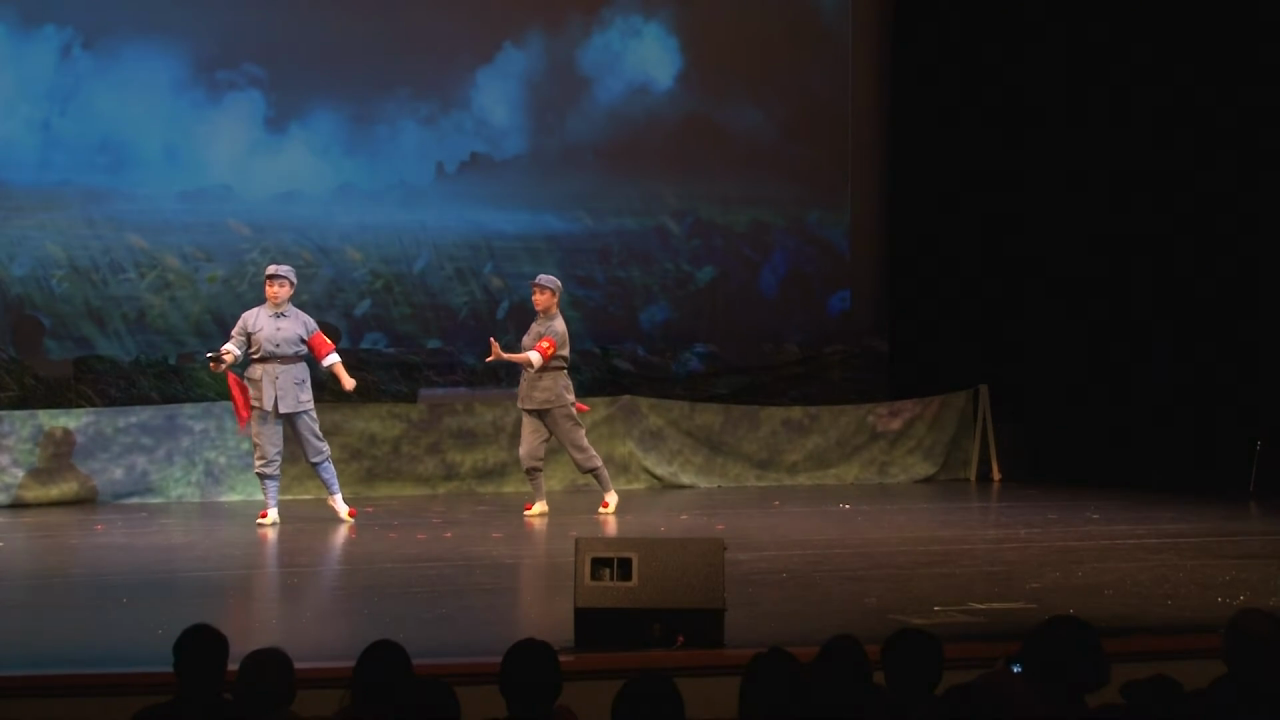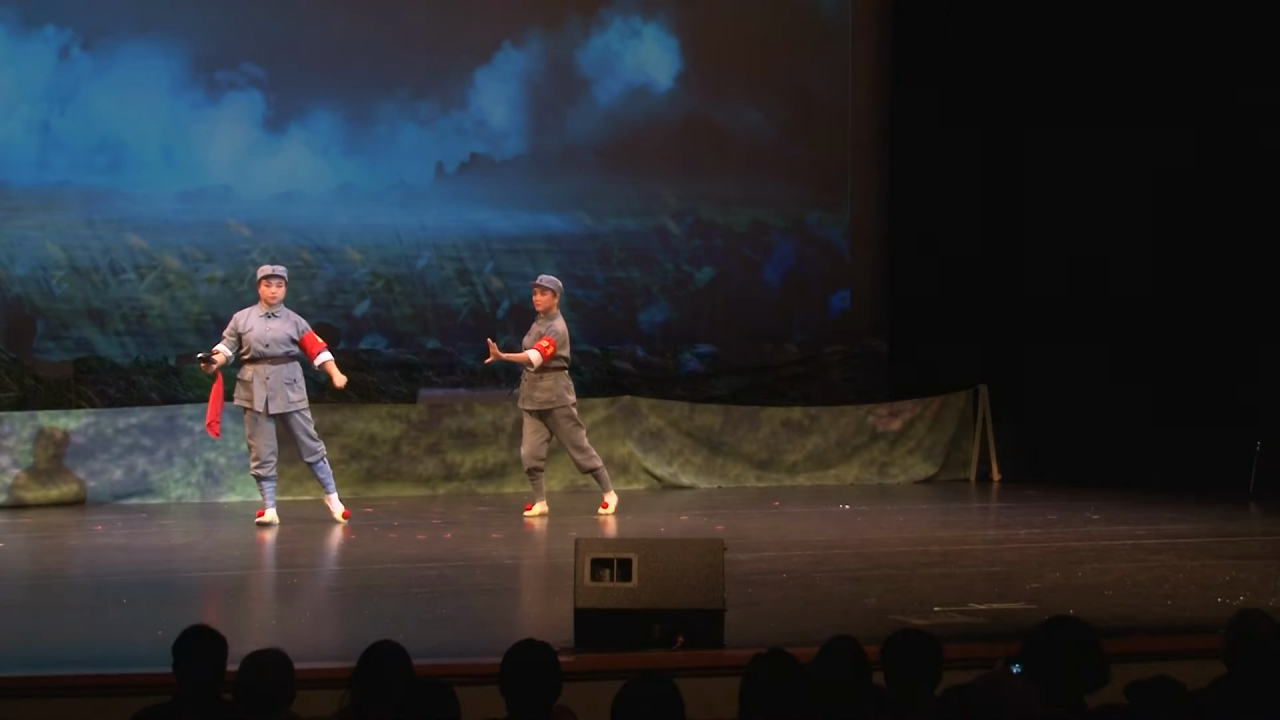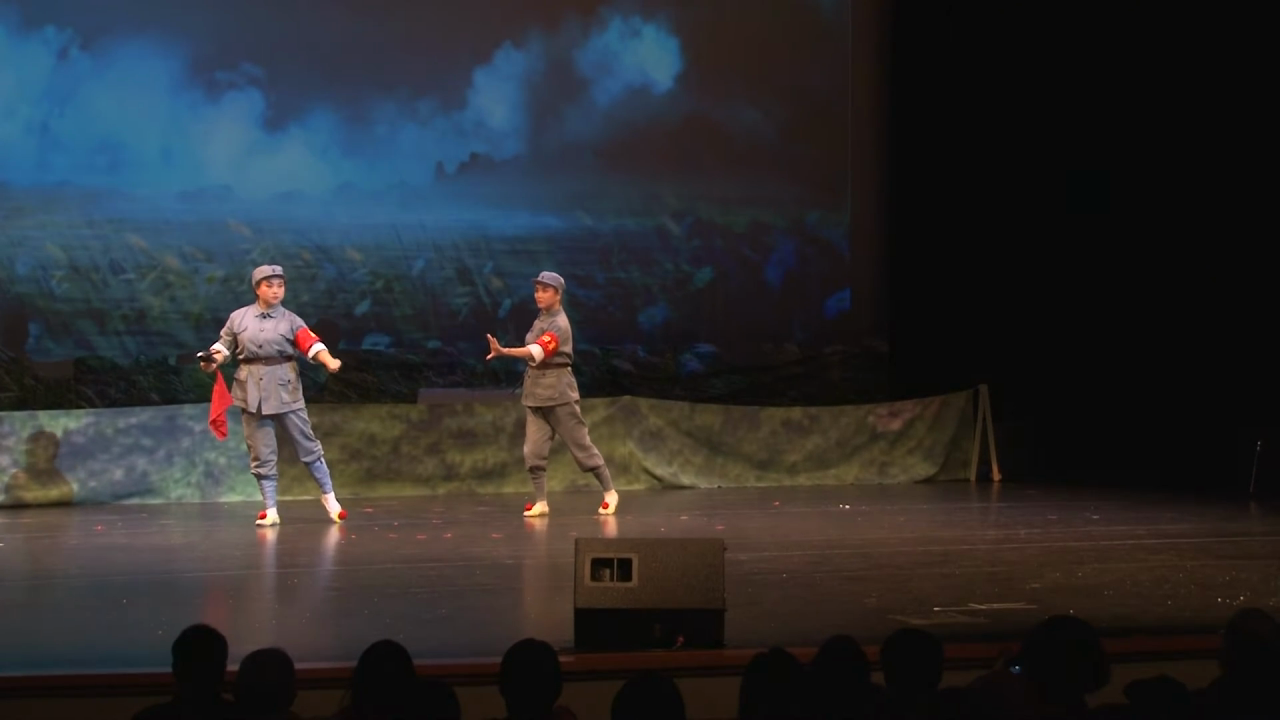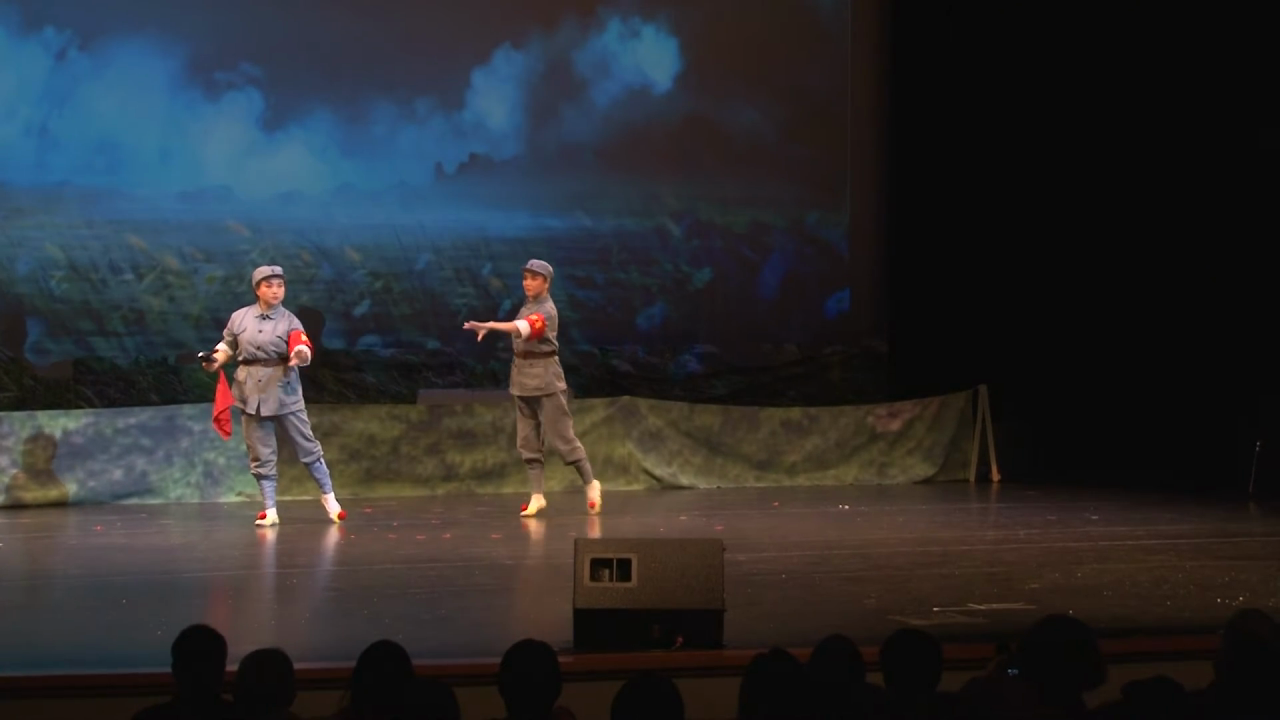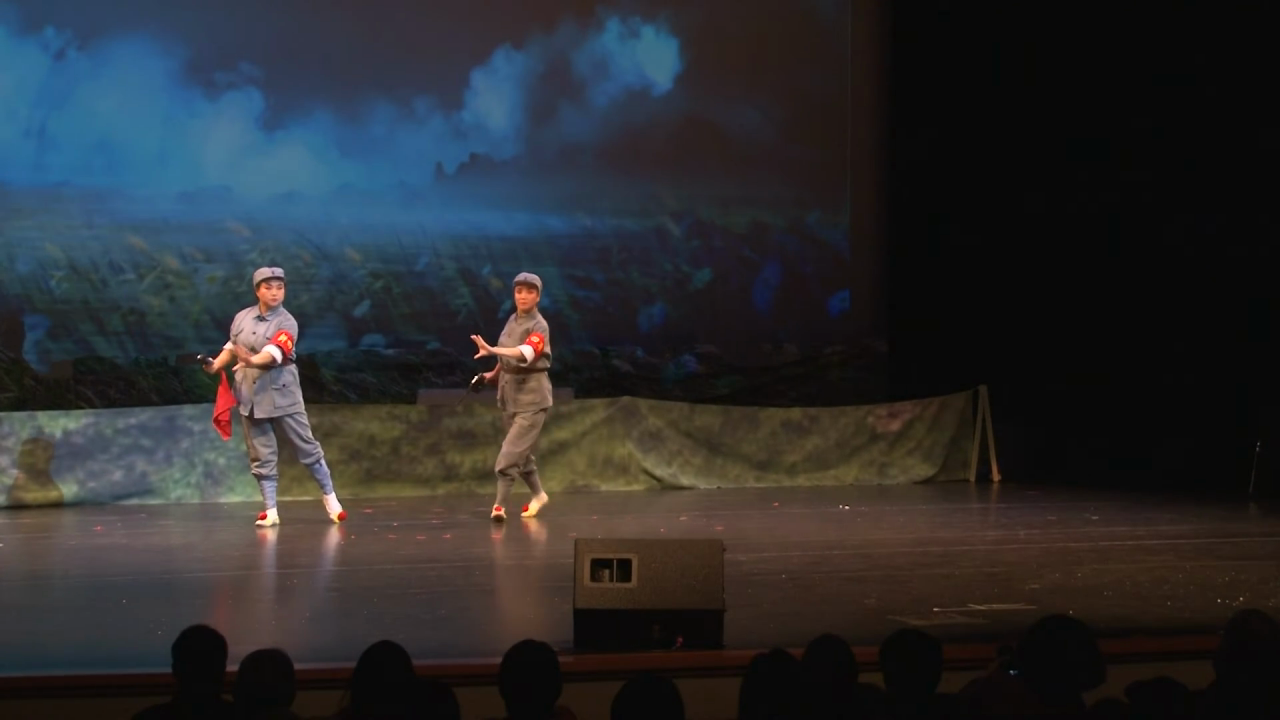
dt=0.4s
person 1, frame 1
left shoulder: (303, 320)
right shoulder: (250, 318)
left elbow: (325, 350)
right elbow: (236, 348)
left wrist: (344, 377)
right wrist: (221, 362)
left hip: (295, 387)
right hip: (263, 389)
left knee: (315, 444)
right knee: (266, 450)
left ankle: (336, 497)
right ankle: (271, 509)
person 1, frame 2
left shoulder: (294, 321)
right shoulder: (242, 318)
left elbow: (317, 349)
right elbow: (227, 349)
left wrist: (336, 374)
right wrist: (213, 363)
left hip: (288, 387)
right hip: (255, 389)
left knee: (310, 443)
right knee: (262, 452)
left ankle: (332, 497)
right ankle: (269, 509)
person 1, frame 3
left shoulder: (290, 320)
right shoulder: (238, 317)
left elbow: (312, 343)
right elbow: (224, 347)
left wrist: (328, 360)
right wrist: (212, 363)
left hip: (284, 387)
right hip: (251, 389)
left knee: (307, 443)
right knee: (261, 452)
left ankle: (329, 496)
right ankle: (270, 510)
person 1, frame 4
left shoulder: (290, 321)
right shoulder: (239, 317)
left elbow: (303, 348)
right elbow: (227, 347)
left wrist: (299, 356)
right wrist: (215, 363)
left hip: (283, 388)
right hip: (251, 389)
left knee: (306, 444)
right knee: (260, 452)
left ankle: (328, 496)
right ankle: (270, 510)
person 1, frame 5
left shoulder: (287, 322)
right shoulder: (242, 317)
left elbow: (274, 352)
right elbow: (232, 346)
left wrist: (249, 360)
right wrist: (216, 364)
left hip: (281, 389)
right hip: (249, 390)
left knee: (306, 445)
right knee: (260, 453)
left ankle: (329, 496)
right ankle: (270, 510)
person 2, frame 1
left shoulder: (555, 328)
right shoulder: (538, 322)
left elbow: (537, 358)
left wrist: (504, 357)
left hip: (554, 394)
right hip: (532, 395)
left knee: (578, 447)
right knee: (528, 453)
left ankle: (609, 493)
right ankle: (540, 501)
person 2, frame 2
left shoulder: (556, 328)
right shoulder: (539, 322)
left elbow: (536, 356)
left wrist: (503, 356)
left hip: (555, 394)
right hip: (533, 395)
left knee: (578, 447)
right knee: (530, 453)
left ankle: (608, 493)
right ankle: (540, 502)
person 2, frame 3
left shoulder: (558, 324)
right shoulder: (542, 319)
left elbow: (538, 352)
left wrist: (504, 351)
left hip: (558, 391)
right hip: (535, 391)
left knee: (580, 444)
right knee: (533, 451)
left ankle: (609, 492)
right ankle: (541, 502)
person 2, frame 4
left shoulder: (546, 309)
right shoulder: (528, 305)
left elbow: (524, 328)
left wrist: (489, 326)
left hip: (546, 380)
right hip: (523, 379)
left knee: (562, 438)
right knee: (527, 442)
left ankle: (589, 483)
right ankle: (537, 497)
person 2, frame 5
left shoulder: (539, 326)
right shoulder: (512, 320)
left elbow: (526, 353)
left wrist: (492, 350)
right wrist: (494, 374)
left hip: (532, 393)
right hip: (508, 391)
left knee: (511, 453)
right knee: (521, 453)
left ankle: (500, 504)
right ankle: (538, 495)
